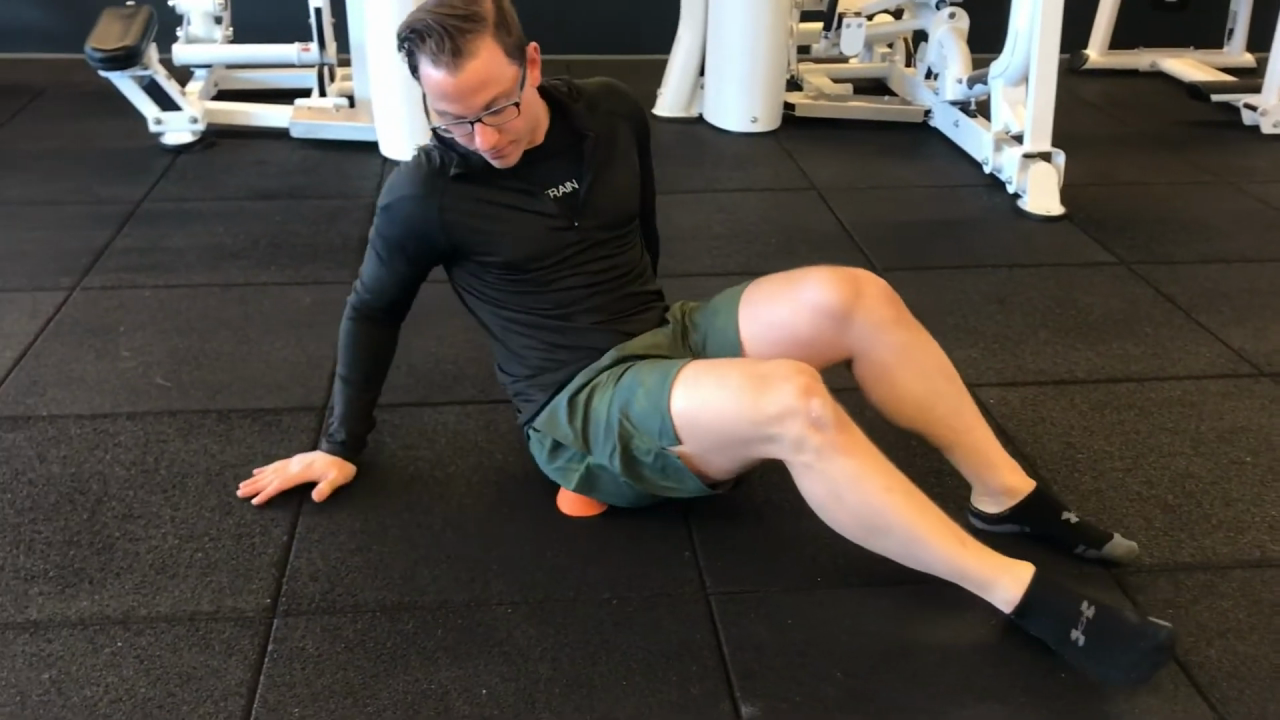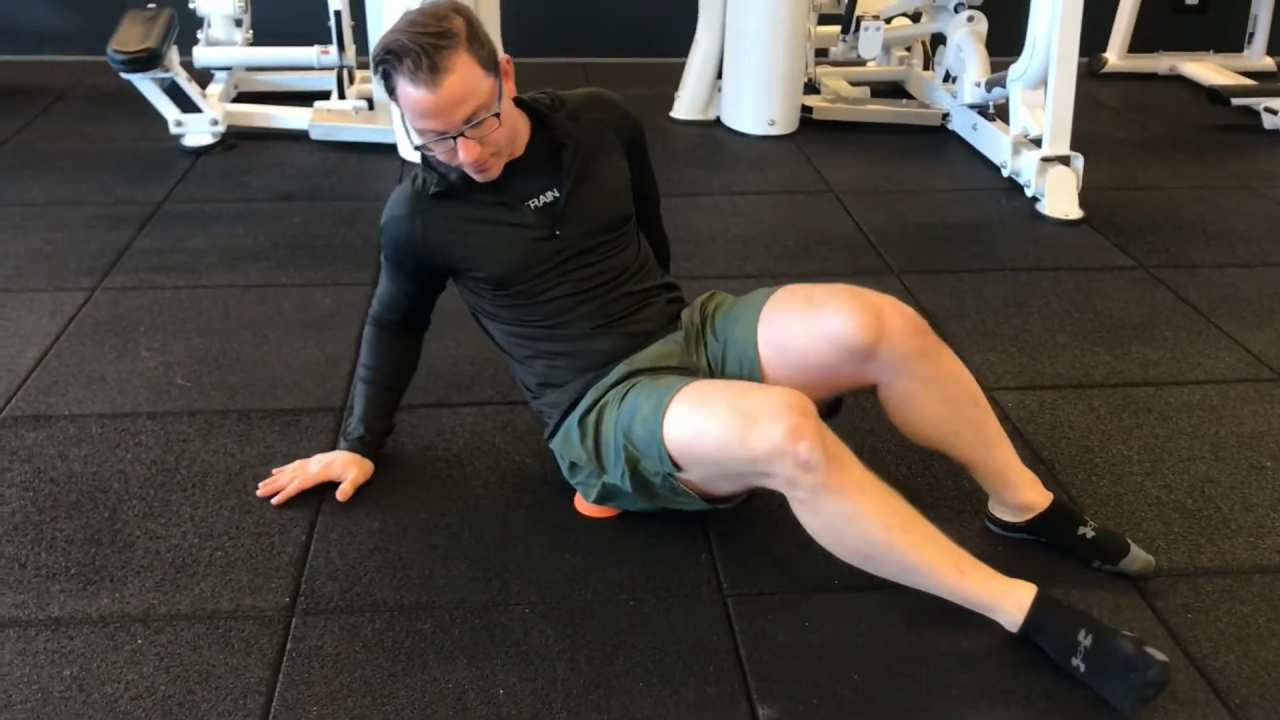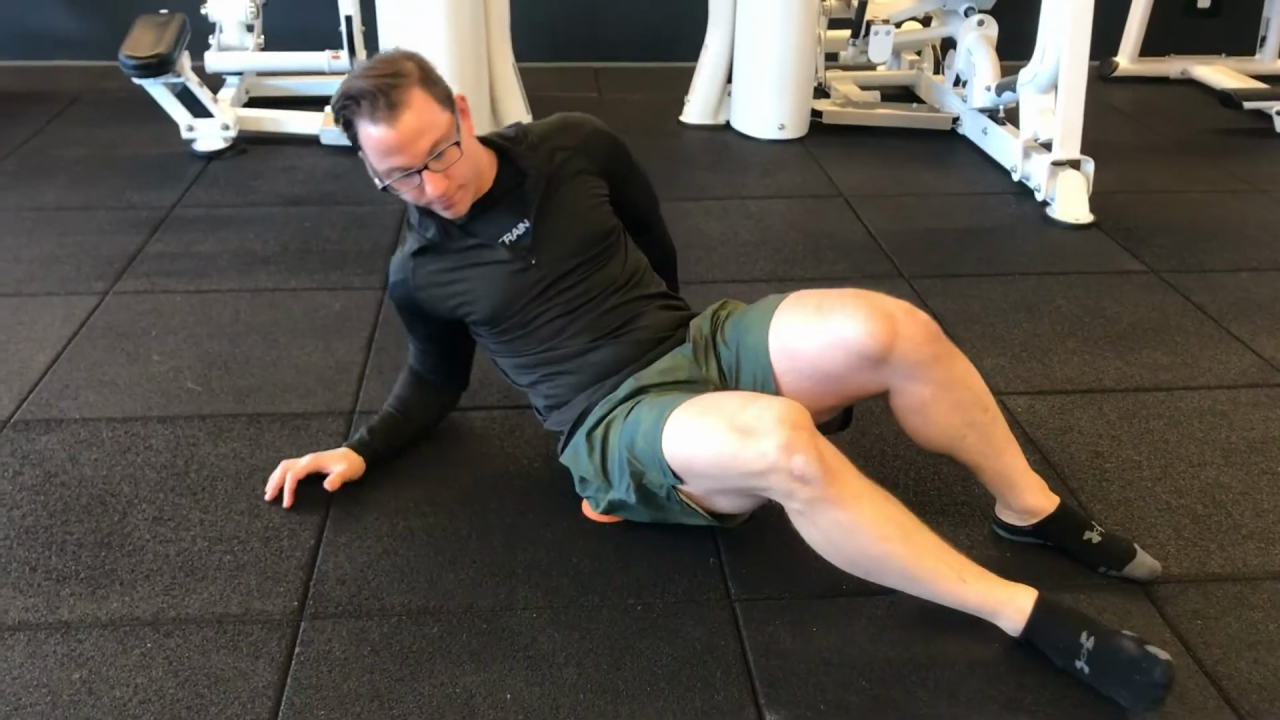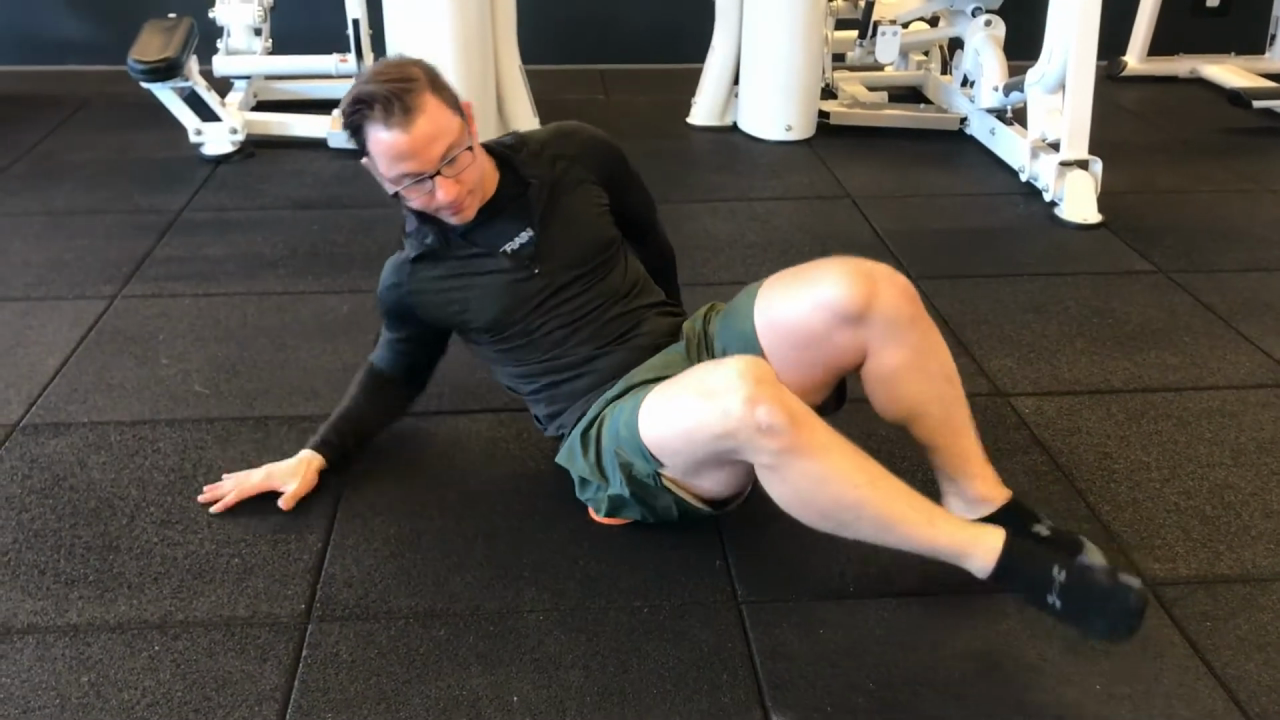
dt=0.4s
person 1, frame 1
left shoulder: (610, 112)
right shoulder: (423, 196)
right elbow: (371, 313)
right wrist: (341, 445)
left hip: (672, 336)
right hip: (583, 410)
left knee: (852, 297)
right knee: (794, 398)
left ankle: (1008, 497)
right ankle: (1028, 598)
person 1, frame 2
left shoulder: (597, 122)
right shoulder: (418, 218)
right elbow: (396, 324)
right wrist: (359, 444)
left hip: (693, 331)
right hip: (605, 413)
left knee: (876, 327)
right knee: (784, 430)
left ankle: (1025, 507)
right ankle: (1028, 613)
person 1, frame 3
left shoulder: (572, 147)
right shoulder: (420, 275)
right elbow: (437, 381)
right wrist: (357, 453)
left hip: (709, 340)
right hip: (620, 426)
left knee: (891, 332)
right knee: (784, 443)
left ankle: (1031, 510)
right ankle: (1030, 618)
person 1, frame 4
left shoulder: (573, 155)
right shoulder: (414, 282)
right elbow: (392, 381)
right wrist: (314, 457)
left hip: (694, 345)
right hip: (613, 437)
left knee: (863, 292)
right knee: (746, 399)
left ankle: (981, 502)
right ankle: (1004, 559)
